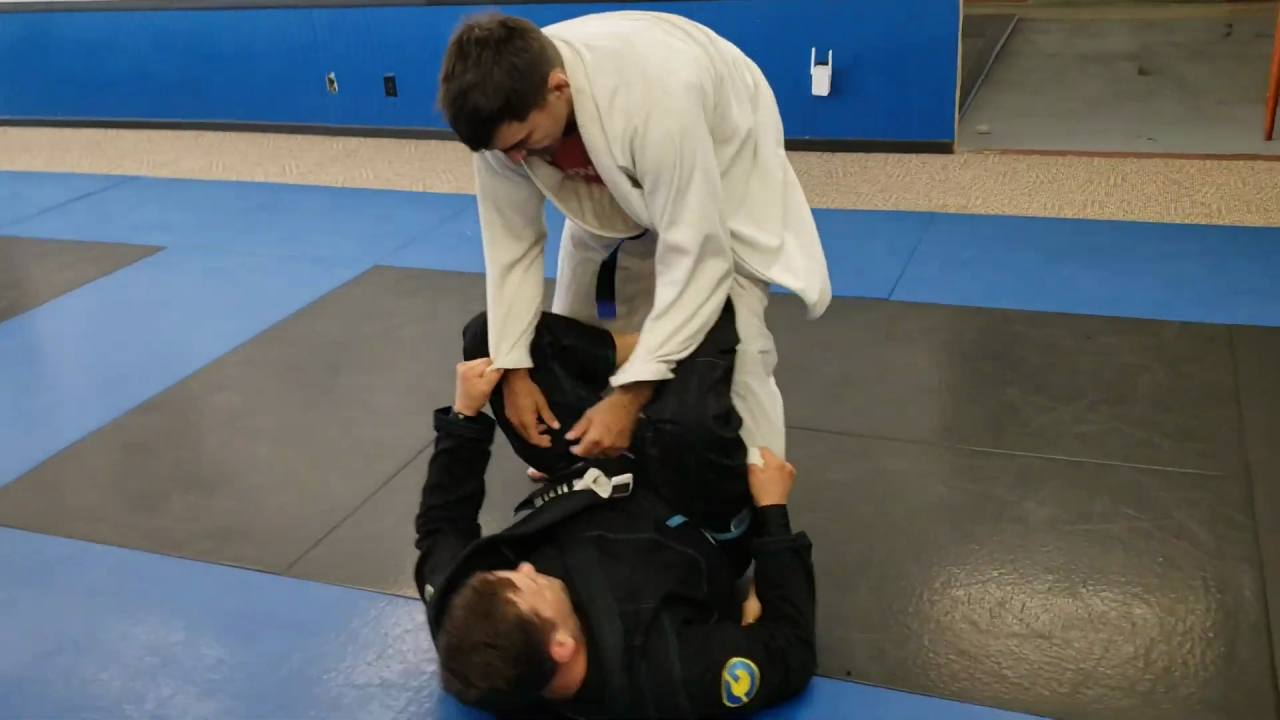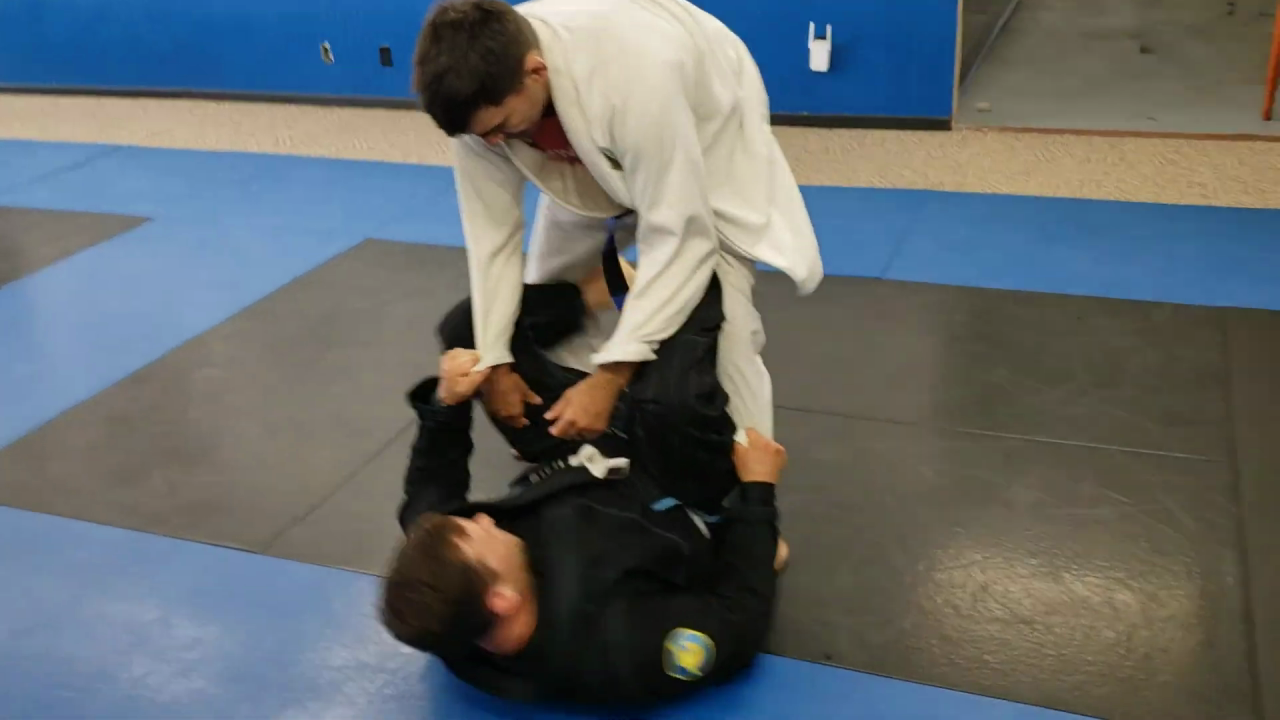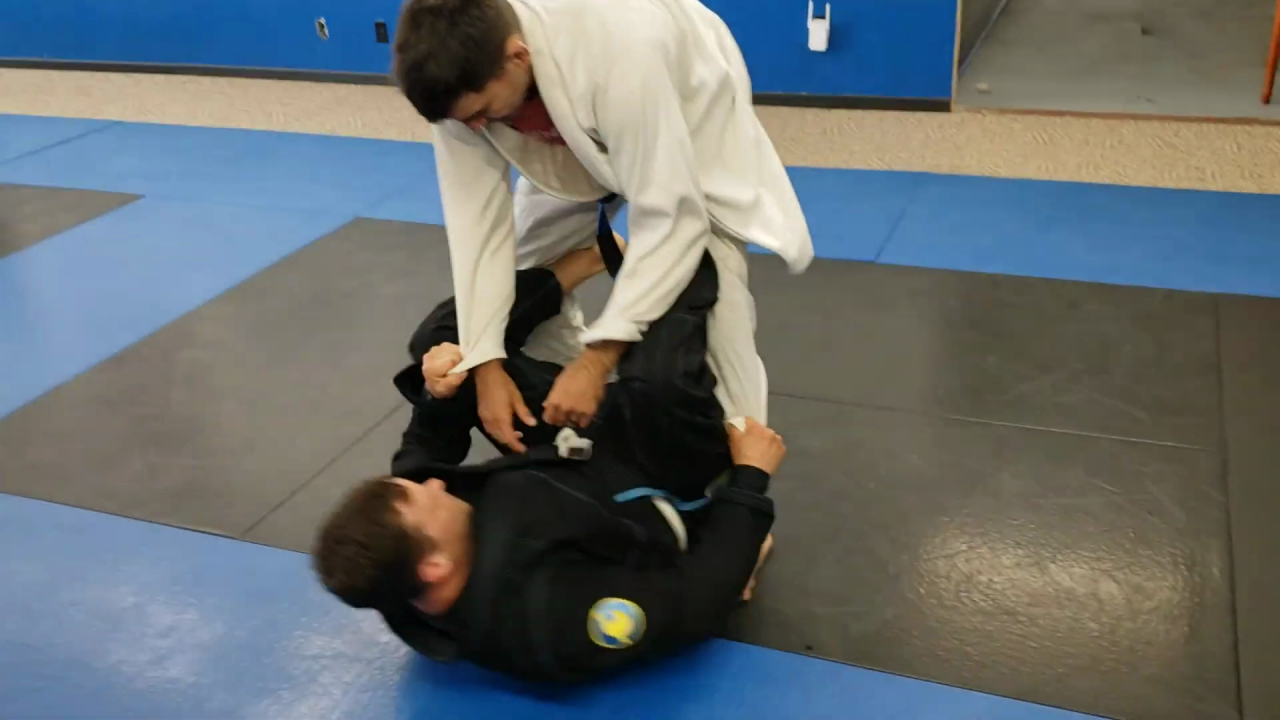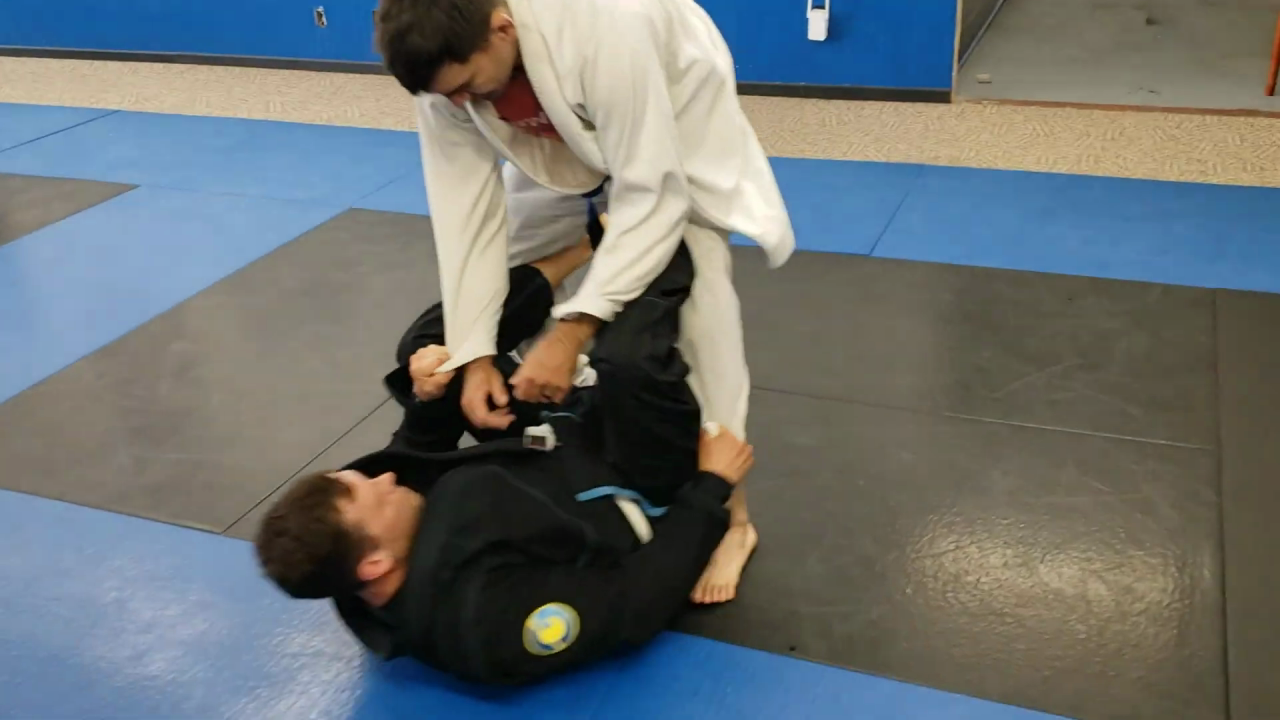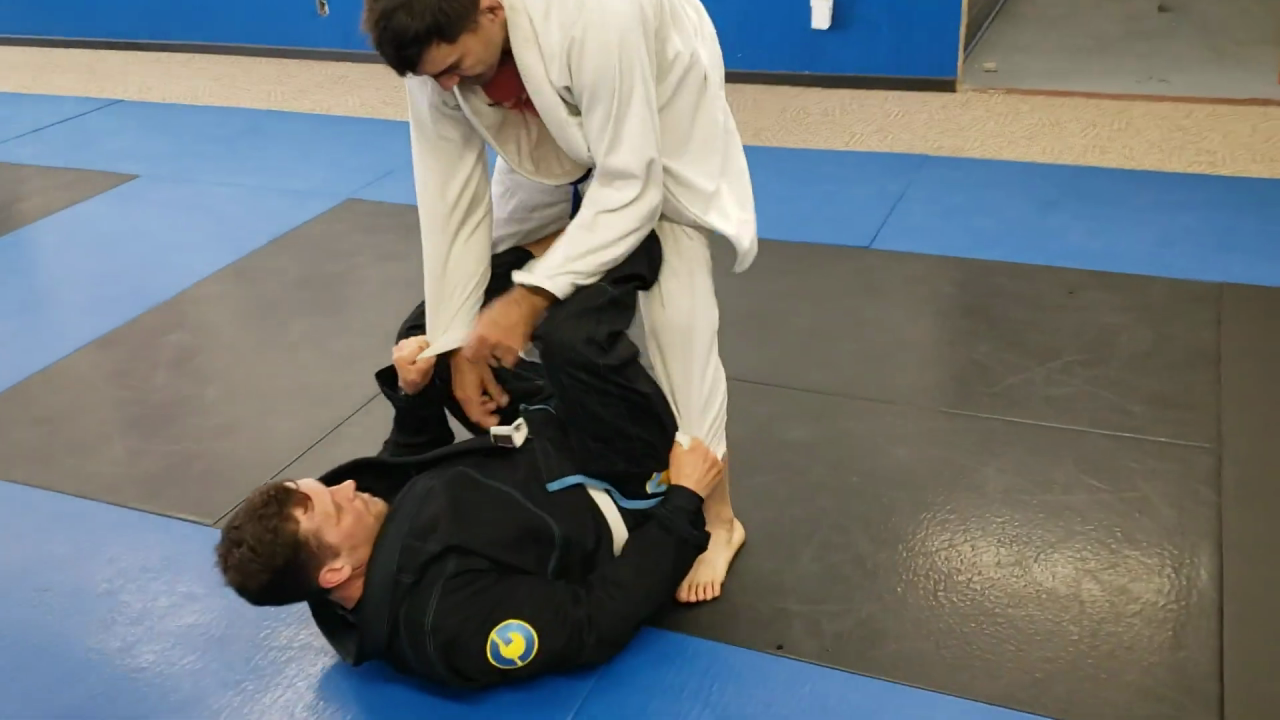
dt=0.1s
person 1, frame 1
left shoulder: (660, 98)
right shoulder: (509, 112)
left elbow: (698, 256)
right elbow: (512, 245)
left wrist: (630, 396)
right wrist: (513, 369)
left hip: (723, 166)
left knee: (735, 357)
person 1, frame 2
left shoulder: (639, 76)
right shoulder: (486, 94)
left elbow: (680, 237)
right elbow: (492, 233)
left wrist: (610, 376)
right wrist: (497, 362)
left hip: (705, 142)
left knee: (722, 336)
person 1, frame 3
left shoulder: (622, 54)
right shoulder: (465, 90)
left elbow: (672, 220)
right elbow: (478, 225)
left wrist: (598, 357)
right wrist: (486, 364)
left hip: (692, 125)
left knee: (716, 323)
person 1, frame 4
right shoulder: (451, 65)
left elbow: (653, 196)
right elbow: (463, 205)
left wrist: (572, 330)
right wrist: (471, 356)
left hip: (668, 110)
left knee: (695, 306)
right knee: (508, 263)
left ankle: (728, 517)
person 1, frame 5
right shoulder: (441, 49)
left elbow: (632, 188)
right elbow: (449, 189)
left wrist: (530, 299)
right wrist: (459, 340)
left hip: (659, 104)
right hip: (554, 120)
left knee: (674, 305)
right knee: (510, 256)
left ankle: (715, 516)
person 2, frame 1
left shoulder: (469, 650)
right shoulder: (659, 679)
left elbow: (441, 531)
right elbow: (789, 658)
left wrist: (463, 416)
right wrist: (773, 516)
right hip: (688, 530)
person 2, frame 2
left shoulder: (434, 619)
right shoulder: (616, 650)
left elbow: (427, 499)
right elbow: (737, 628)
left wrist: (445, 404)
right wrist: (757, 490)
right hip: (680, 513)
right knee: (674, 399)
person 2, frame 3
left shoulder: (398, 585)
right shoulder: (543, 621)
left elbow: (420, 461)
right elbow: (687, 603)
left wrist: (437, 400)
right wrist: (751, 480)
right hip: (665, 502)
left knee: (440, 338)
right knee: (663, 378)
left ankle: (597, 254)
person 2, frame 4
right shoulder: (484, 620)
left elbow: (402, 458)
right elbow: (630, 608)
left wrist: (424, 400)
right wrist: (711, 486)
right hip: (635, 505)
left knee: (431, 336)
right knee: (630, 360)
left ankle: (582, 249)
person 2, frame 5
right shoulder: (448, 622)
left elbow: (411, 459)
right elbow: (597, 623)
left wrist: (414, 392)
right wrist: (683, 502)
right hip: (622, 494)
left knee: (427, 333)
right knee: (575, 338)
right ankle: (638, 234)
